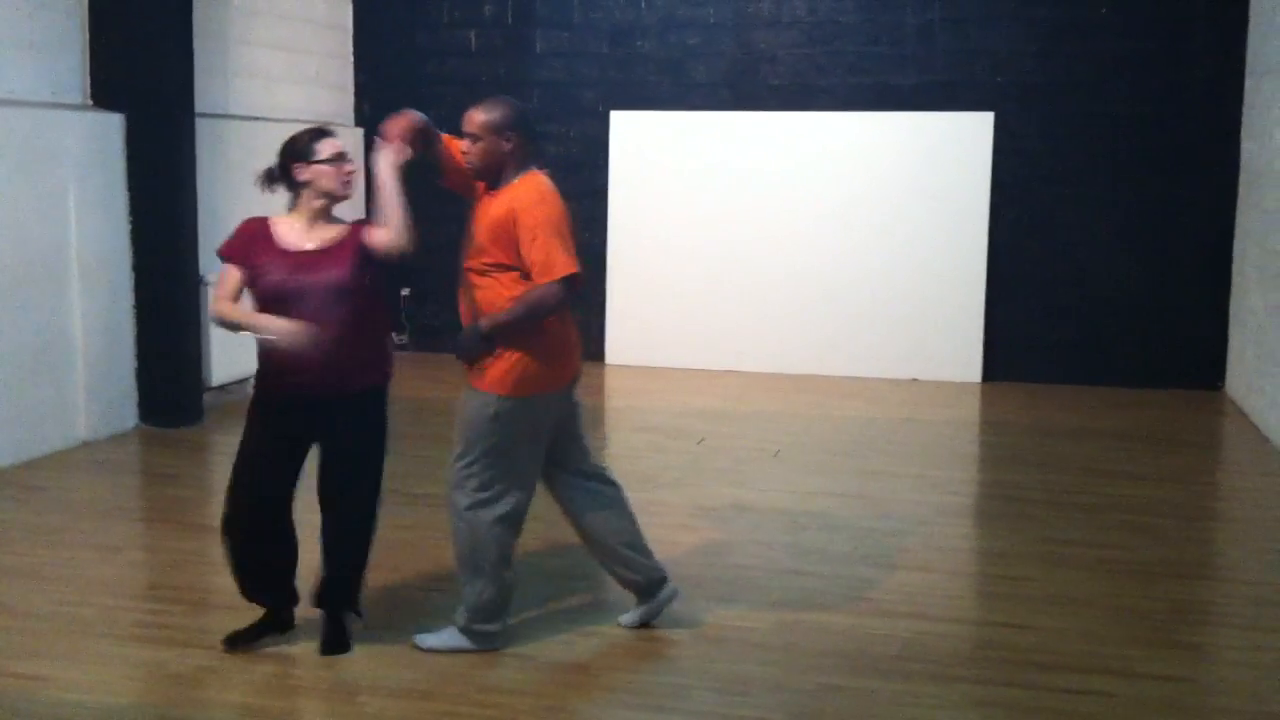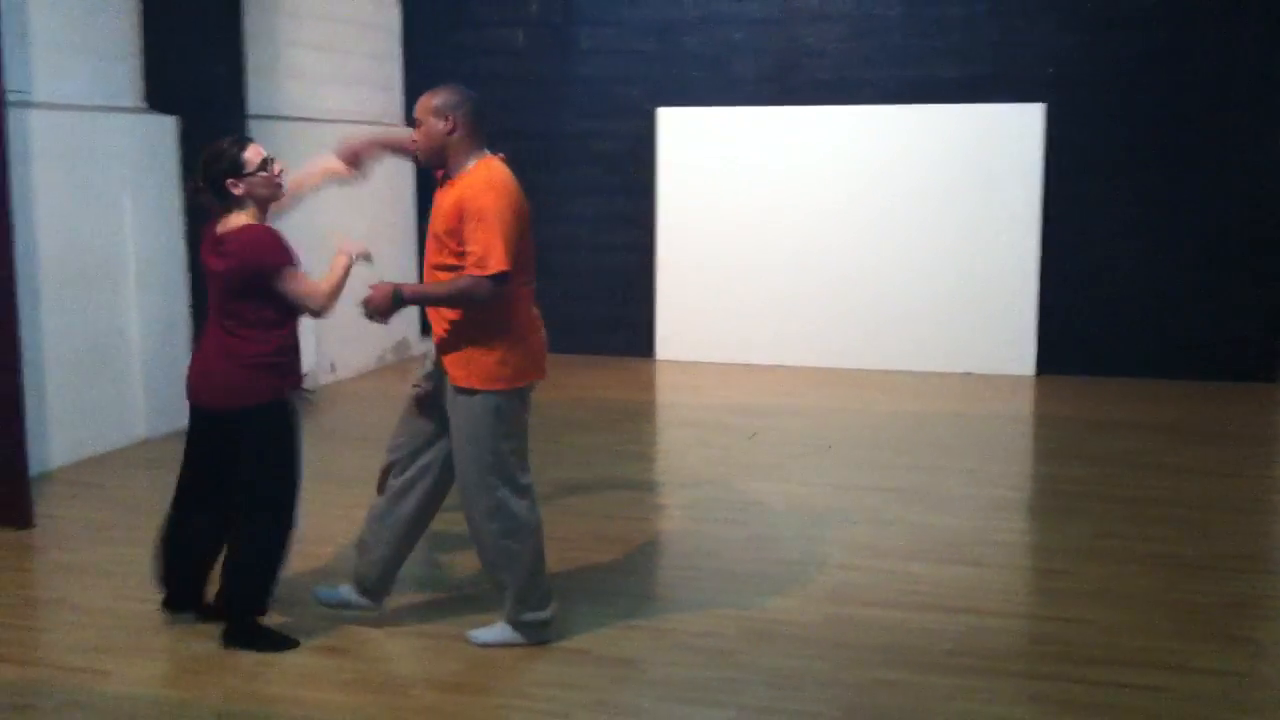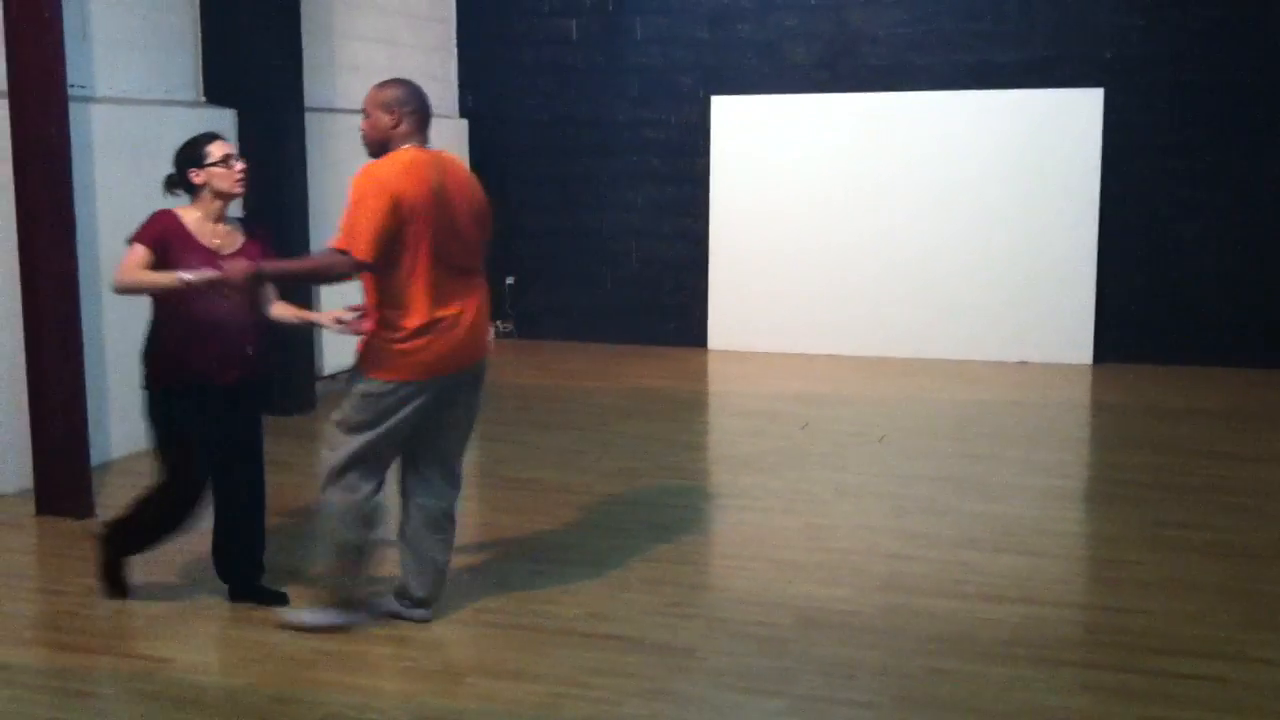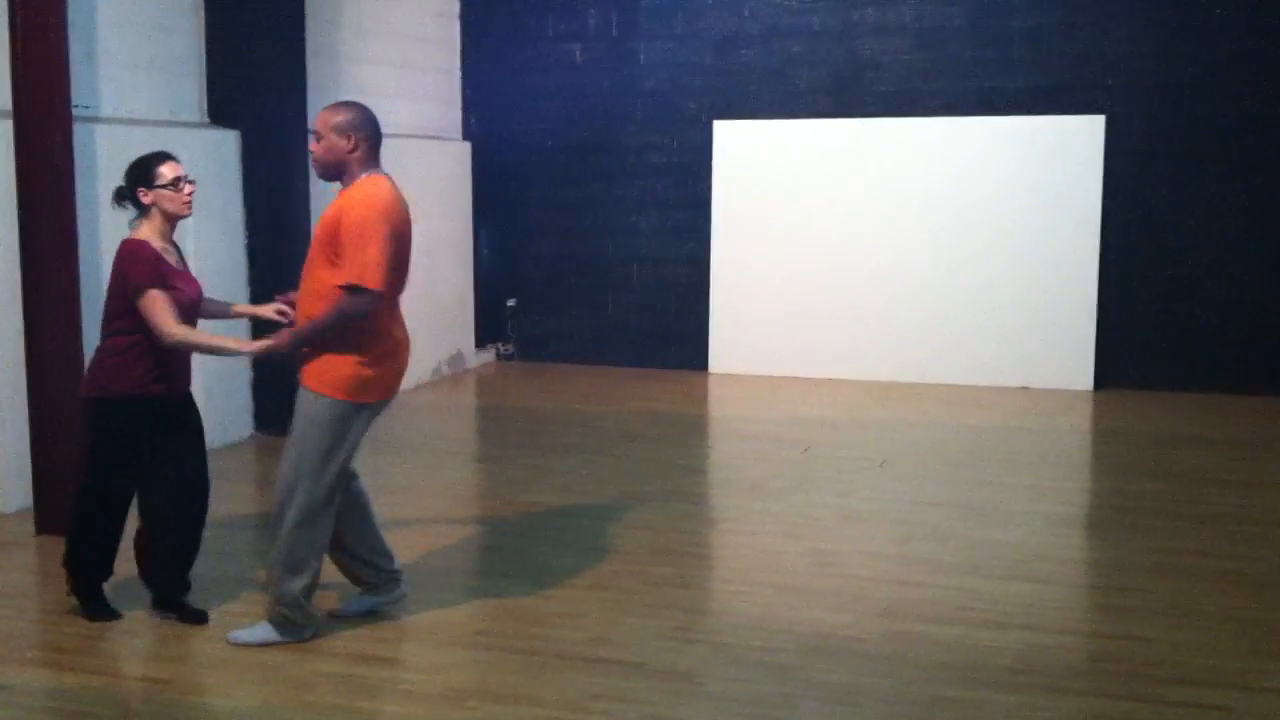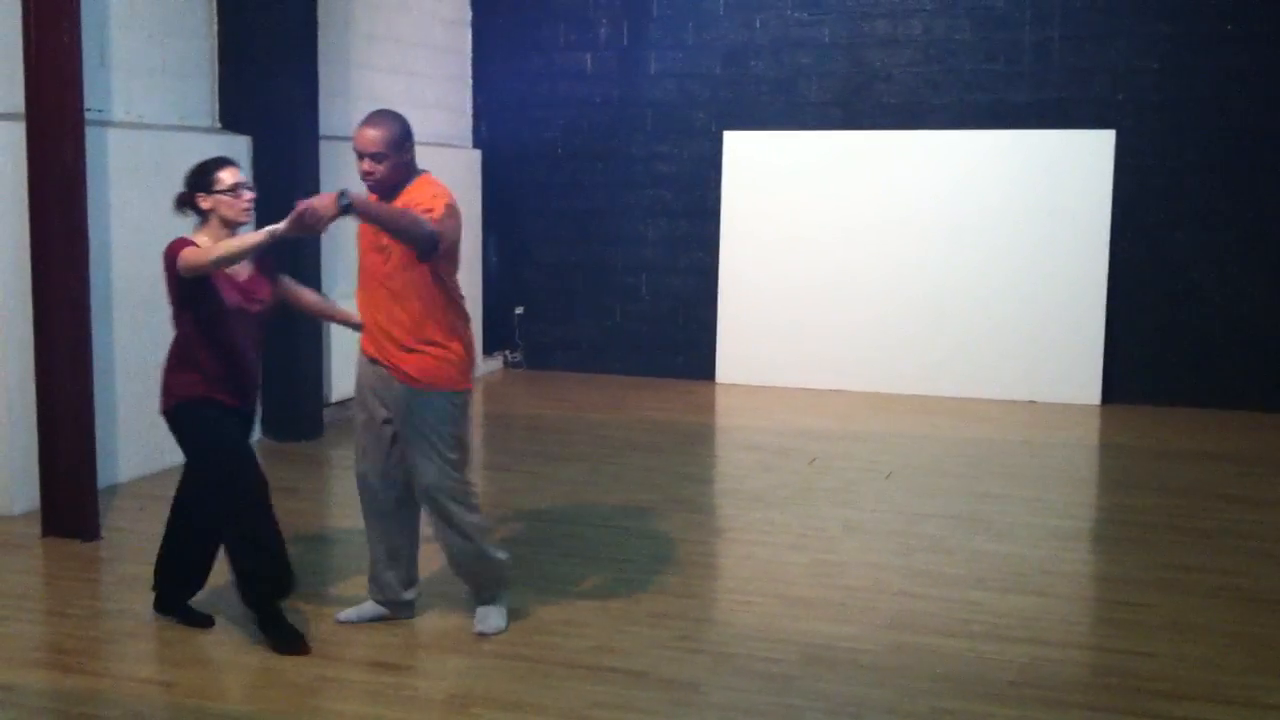
dt=0.5s
person 1, frame 1
left shoulder: (531, 200)
right shoulder: (487, 178)
left elbow: (556, 289)
right elbow: (432, 142)
left wrist: (482, 329)
left hip: (515, 369)
right hip: (542, 366)
left knee: (479, 497)
right knee: (578, 479)
left ankle: (480, 624)
right ankle: (648, 583)
person 1, frame 2
left shoulder: (484, 188)
right shoulder: (462, 169)
left elbow: (487, 285)
right elbow: (428, 148)
left wrist: (401, 294)
right wrist: (381, 143)
left hip: (488, 363)
right hip: (457, 355)
left knee: (492, 492)
right knee: (410, 467)
left ankle: (529, 617)
right ankle: (368, 585)
person 1, frame 3
left shoulder: (381, 177)
right shoulder: (462, 176)
left elbow: (346, 262)
left wrist: (260, 270)
left hip: (405, 354)
right hip: (465, 348)
left knee: (347, 469)
right knee: (435, 474)
left ankle: (345, 598)
right ankle: (419, 592)
person 1, frame 4
left shoulder: (368, 203)
right shoulder: (361, 195)
left elbow: (367, 298)
left wrist: (301, 335)
right wrist: (305, 300)
left hip: (346, 368)
right hip: (337, 362)
left knee: (301, 490)
right knee: (329, 479)
left ankle: (289, 616)
right ankle: (380, 581)
person 1, frame 5
left shoulder: (429, 197)
right shoulder: (374, 197)
left elbow: (434, 238)
left wrist: (351, 206)
left hip: (433, 366)
right hip: (377, 362)
left knee: (441, 484)
right knee: (378, 481)
left ankle: (489, 591)
right ankle: (391, 594)
person 2, frame 1
left shoulder: (357, 237)
right shoulder: (255, 235)
left elbow: (398, 241)
right elbow: (221, 307)
left wrist: (387, 168)
right wrist: (268, 324)
left hip: (354, 394)
right hip: (284, 392)
left knee: (349, 508)
right knee: (254, 503)
left ankle: (335, 609)
right ankle: (275, 606)
person 2, frame 2
left shoulder: (225, 229)
right shoulder: (258, 240)
left elbow: (271, 197)
right elbow: (318, 302)
left wrist: (323, 168)
right wrist: (345, 257)
left hip: (213, 388)
right hip: (254, 393)
left knee: (203, 493)
right knee: (264, 503)
left ankle: (183, 592)
right ankle: (241, 618)
person 2, frame 3
left shoulder: (249, 237)
right shoulder: (164, 226)
left elbow: (269, 305)
right elbow: (123, 280)
left wrist: (319, 316)
right wrist: (185, 277)
left hip: (238, 380)
right hip: (177, 381)
left knee: (243, 478)
right knee: (186, 481)
left ankle: (244, 577)
right ankle: (117, 544)
person 2, frame 4
left shoulder: (169, 249)
right shoulder: (138, 255)
left elbow: (191, 303)
right elbow: (170, 332)
left wrist: (253, 310)
right wrist: (245, 348)
left hip: (167, 393)
right hip: (121, 396)
left knee: (185, 491)
right knee: (108, 493)
left ankle: (169, 589)
right ankle: (87, 585)
person 2, frame 5
left shoulder: (254, 259)
right shoulder: (184, 254)
left elbow: (296, 295)
right elbow: (213, 260)
left wrist: (358, 320)
right wrist: (282, 229)
left hip: (237, 399)
right hip: (197, 399)
left knee: (206, 499)
right knee: (245, 491)
left ankle: (172, 594)
right ankle: (269, 607)
